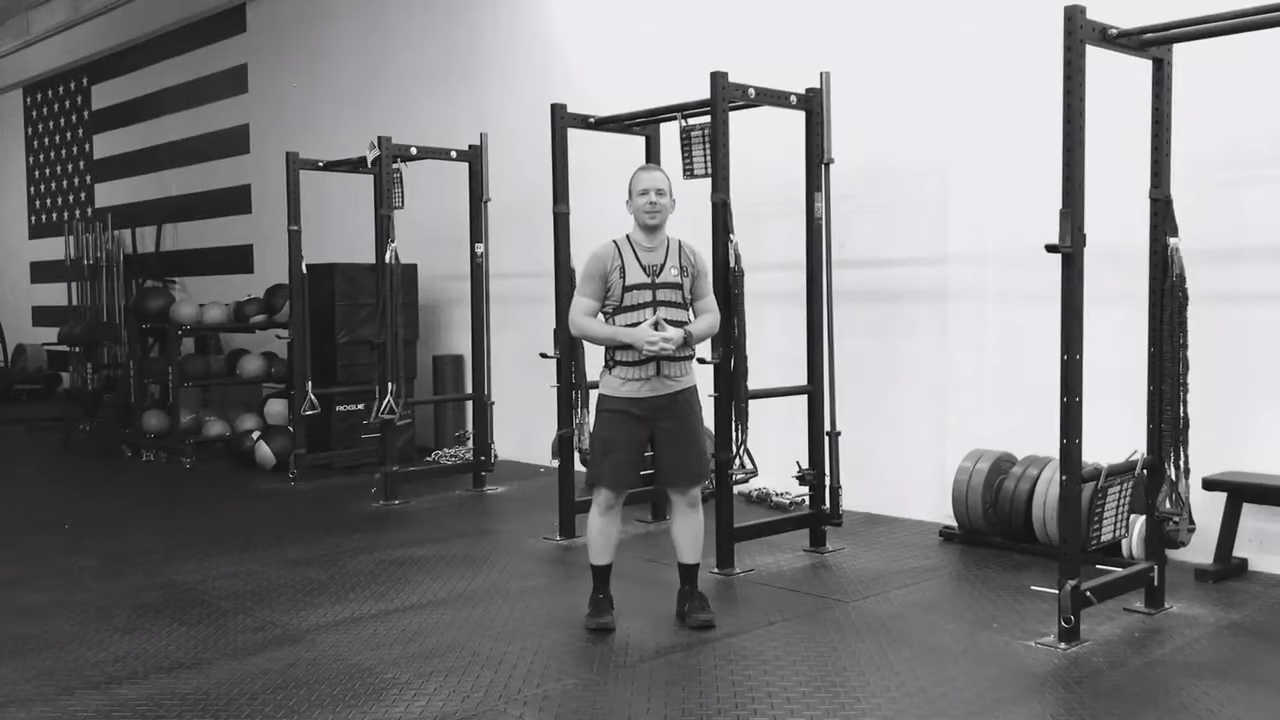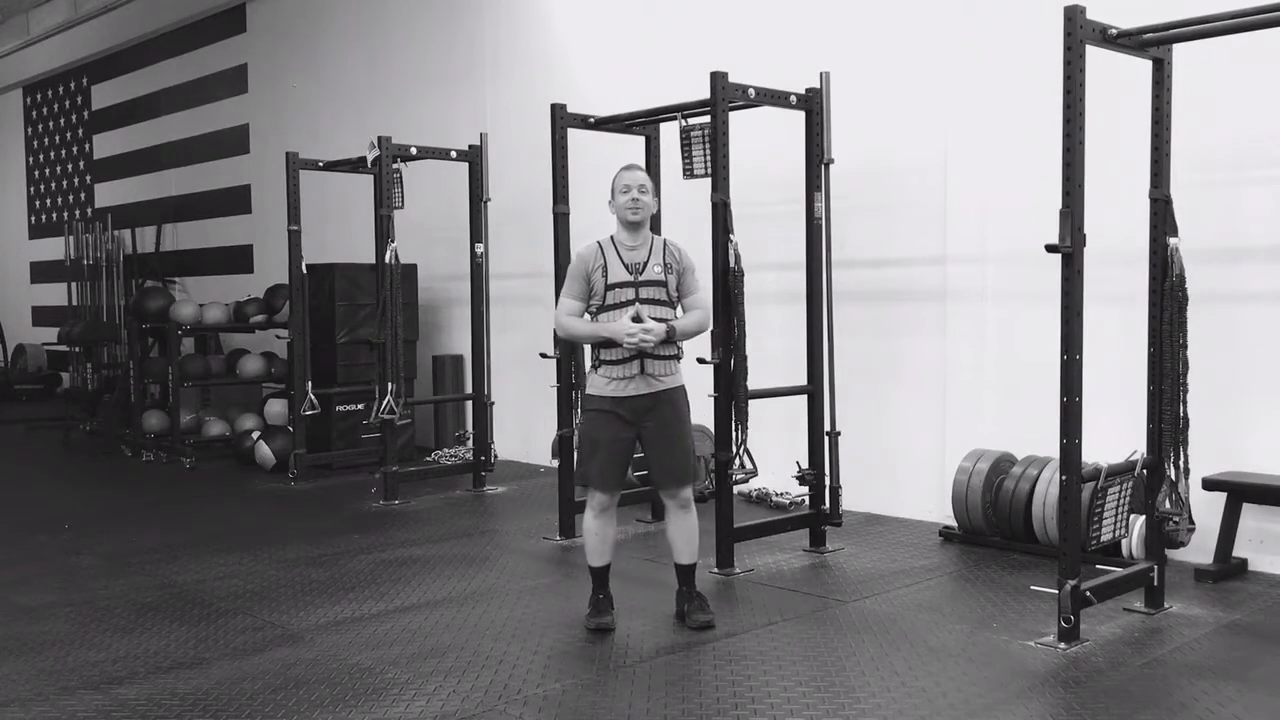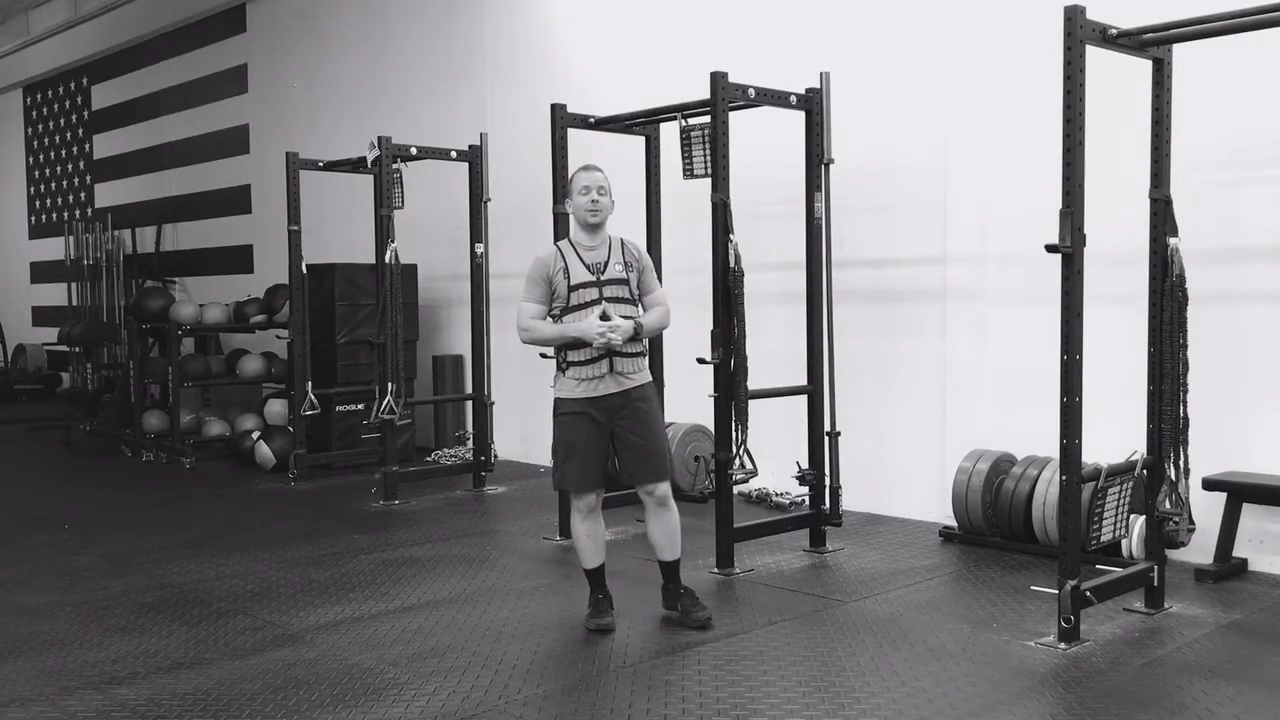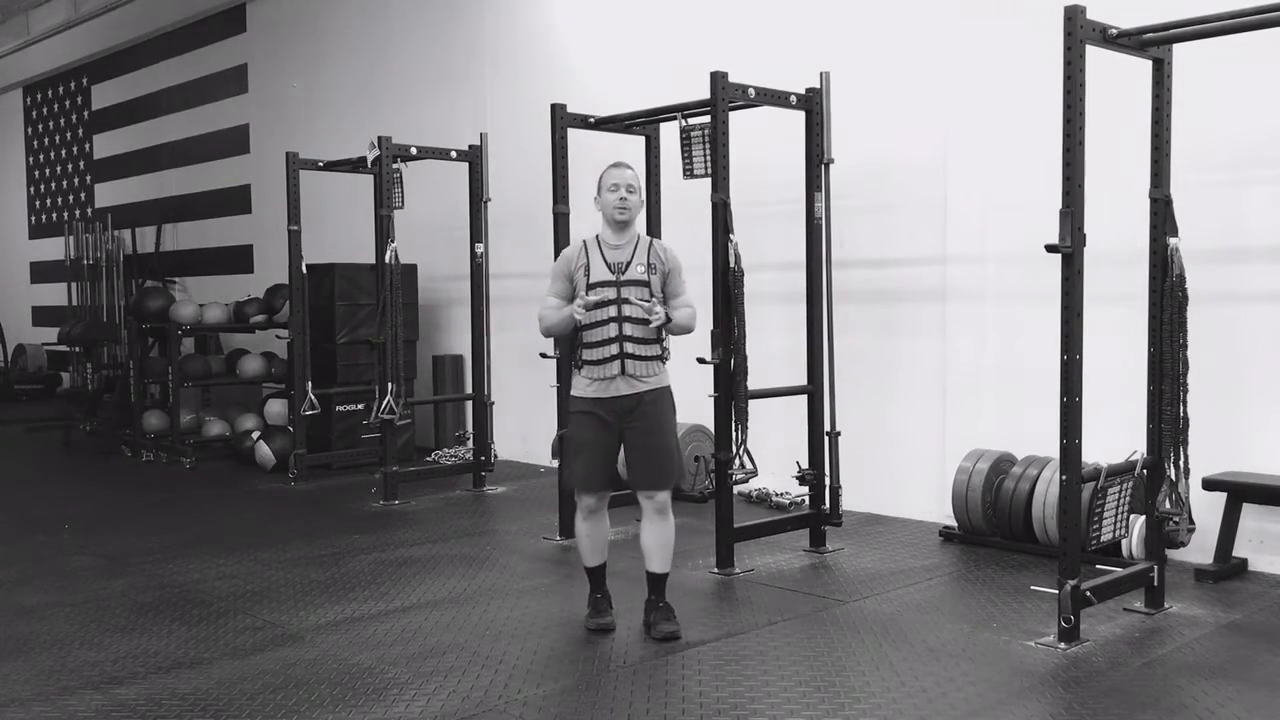
dt=1s
person 1, frame 1
left shoulder: (690, 257)
right shoulder: (605, 257)
left elbow: (711, 316)
right elbow: (578, 321)
left wrist: (683, 335)
right wrist: (632, 335)
left hip: (678, 392)
right hip: (621, 395)
left knee: (687, 493)
right knee: (607, 496)
left ankle: (689, 593)
right ankle: (600, 595)
person 1, frame 2
left shoulder: (675, 255)
right shoulder: (588, 258)
left elbow: (702, 315)
right elbow: (563, 322)
left wrist: (666, 330)
right wrist: (611, 330)
left hip: (665, 391)
right hip: (607, 394)
left knee: (680, 494)
right knee: (601, 498)
left ankle: (688, 593)
right ankle: (600, 595)
person 1, frame 3
left shoulder: (634, 254)
right shoulder: (548, 261)
left elbow: (662, 311)
right elbow: (527, 328)
left wrist: (632, 325)
right wrist: (578, 329)
left hip: (634, 388)
right hip: (577, 396)
left knee: (657, 491)
right knee: (585, 500)
left ankle: (673, 588)
right ankle: (599, 594)
person 1, frame 4
left shoulder: (662, 254)
right shoulder: (573, 256)
left elbow: (689, 316)
right elbow: (546, 323)
left wrist: (666, 317)
right wrist: (572, 313)
left hip: (649, 392)
right hip: (591, 395)
left knee: (656, 499)
right knee: (590, 501)
left ankle: (657, 601)
right ankle: (598, 594)
